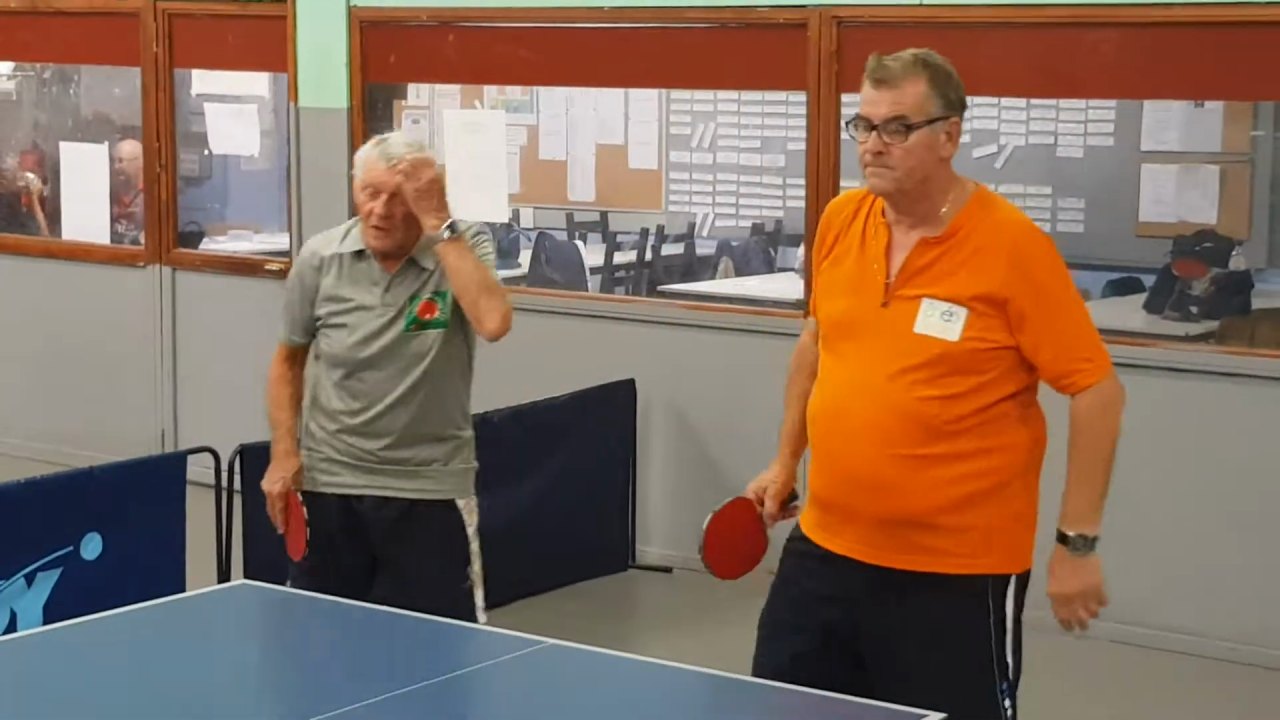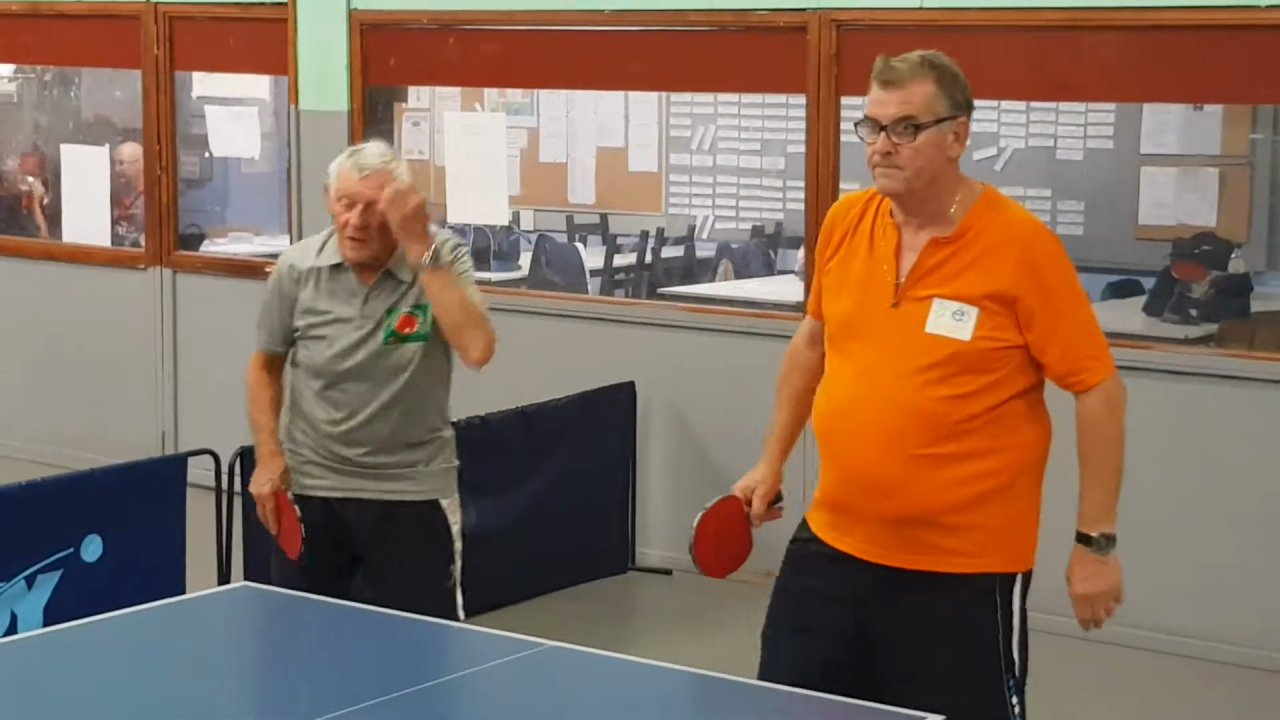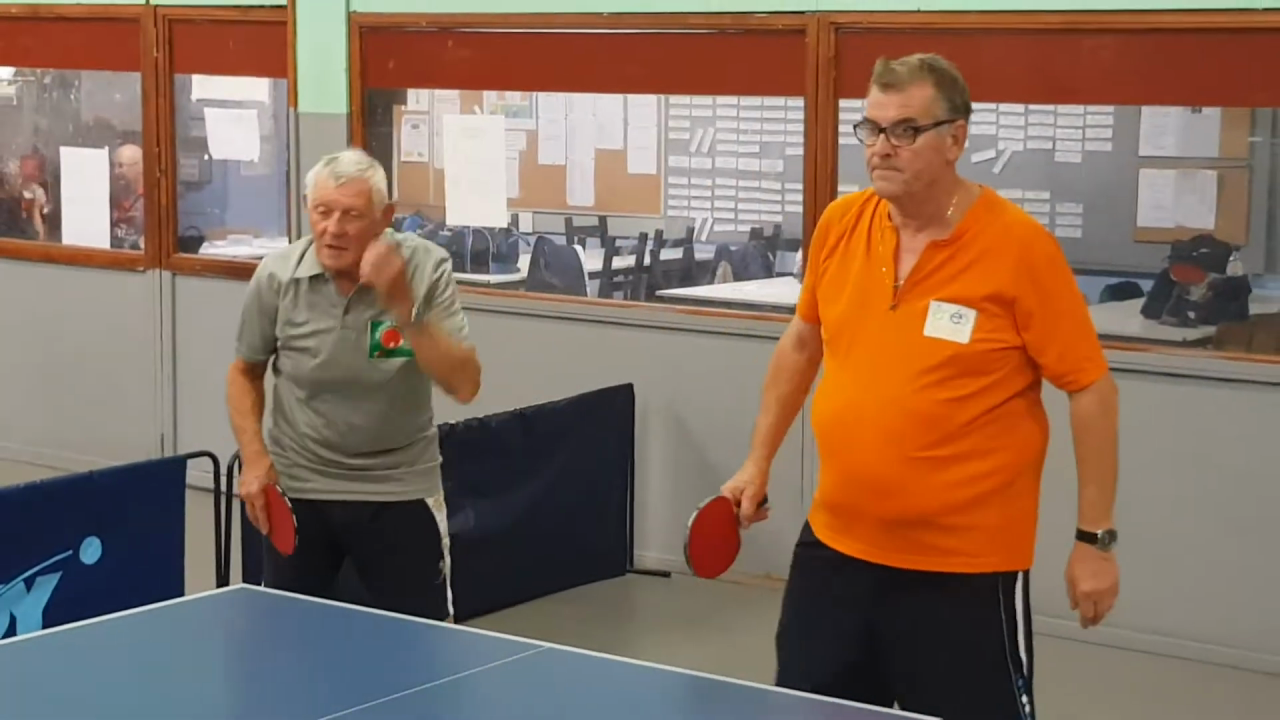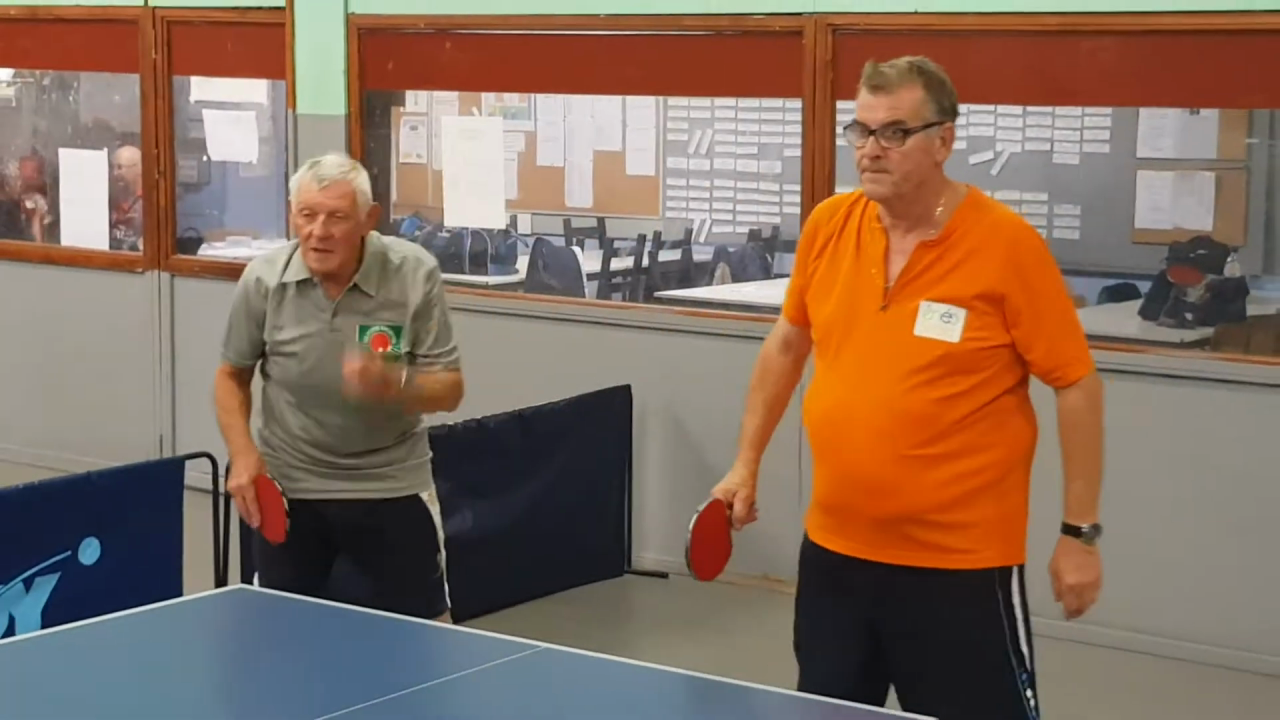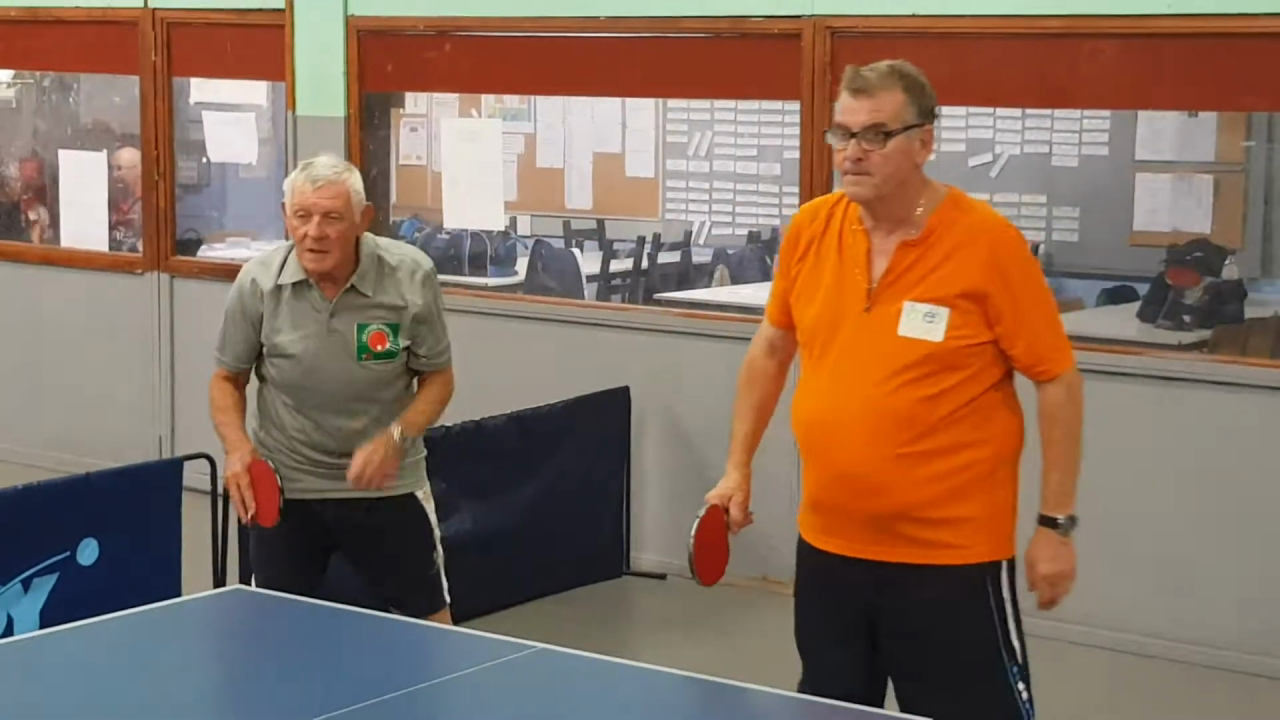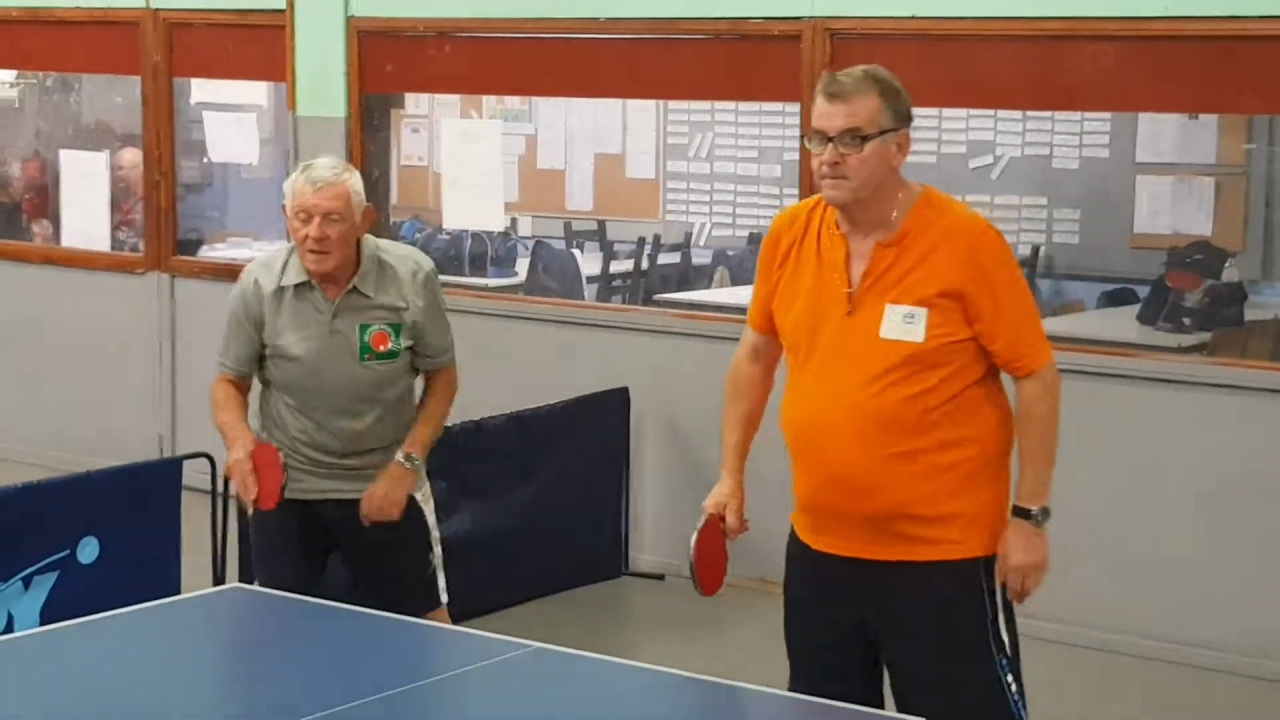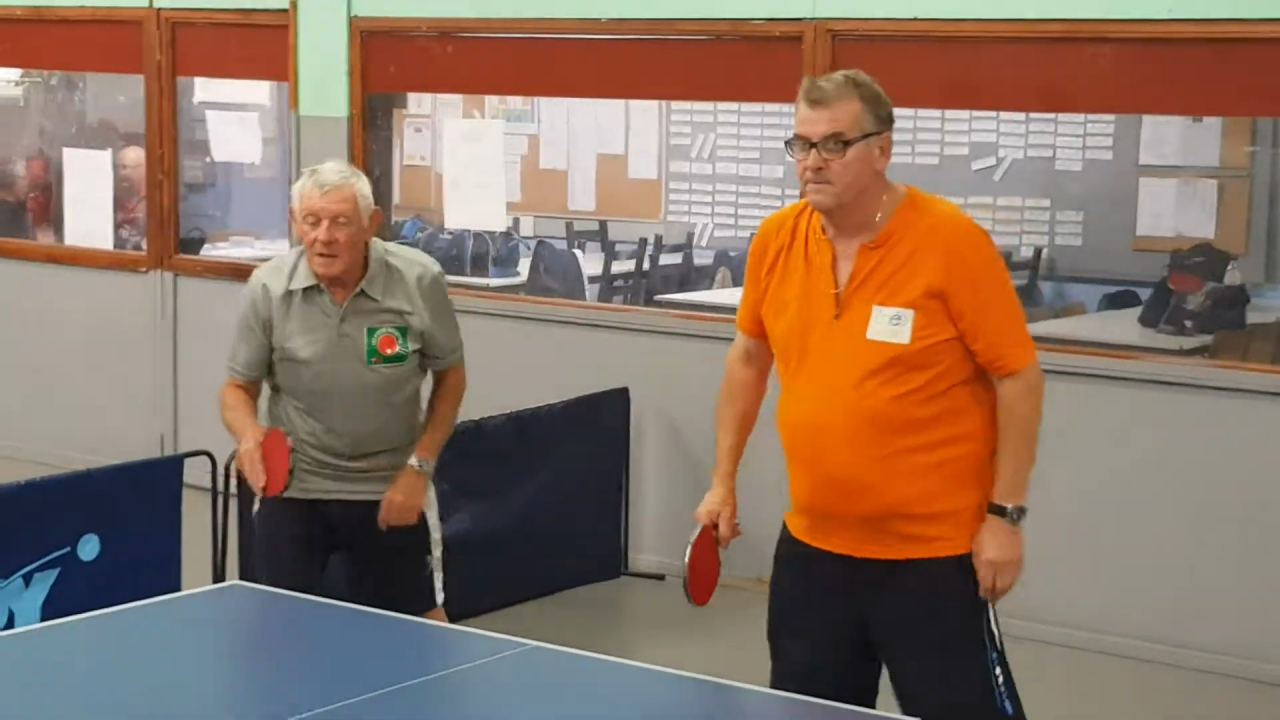
dt=0.1s
person 1, frame 1
left shoulder: (1011, 244)
right shoulder: (840, 220)
left elbow: (1096, 392)
left wrist: (1078, 542)
right wrist: (785, 460)
left hip: (954, 567)
right hip: (824, 544)
person 1, frame 2
left shoulder: (1020, 243)
right shoulder: (844, 221)
left elbow: (1100, 390)
left wrist: (1095, 540)
right wrist: (772, 460)
left hip: (961, 566)
right hip: (831, 544)
person 1, frame 3
left shoulder: (1017, 246)
right shoulder: (839, 224)
left elbow: (1092, 391)
right elbow: (801, 344)
left wrist: (1094, 539)
right wrist: (759, 461)
left hip: (964, 565)
right hip: (833, 546)
person 1, frame 4
left shoulder: (1006, 244)
right shoulder: (827, 225)
left elbow: (1078, 386)
right elbow: (786, 346)
left wrist: (1079, 532)
right wrist: (747, 462)
left hip: (958, 561)
right hip: (834, 546)
person 1, frame 5
left shoulder: (987, 242)
right shoulder: (809, 230)
left elbow: (1058, 381)
right elbow: (771, 349)
left wrist: (1056, 523)
right wrist: (739, 466)
left hip: (950, 555)
right hip: (827, 545)
person 1, frame 6
left shoulder: (965, 240)
right shoulder: (789, 234)
left elbow: (1036, 376)
right elbow: (756, 355)
left wrist: (1028, 515)
right wrist: (731, 473)
left hip: (941, 551)
right hip: (819, 544)
person 1, frame 7
left shoulder: (950, 240)
right shoulder: (776, 239)
left elbow: (1020, 378)
right elbow: (749, 359)
left wrist: (1005, 513)
right wrist: (724, 481)
left hip: (935, 549)
right hip: (814, 543)
person 2, frame 1
left shoulder: (462, 246)
right shoulder: (319, 258)
left elbow: (493, 323)
right elbow: (289, 358)
left wrist: (439, 223)
right wrist: (284, 452)
left hip: (430, 488)
right hip: (329, 483)
person 2, frame 2
left shoulder: (442, 257)
right shoulder: (297, 267)
left elbow: (478, 350)
right elbow: (266, 365)
left wrist: (421, 250)
right wrist: (268, 454)
left hip: (413, 489)
right hip: (312, 485)
person 2, frame 3
left shoulder: (426, 269)
right shoulder: (275, 276)
left elbow: (465, 383)
right elbow: (245, 372)
left wrist: (404, 304)
right wrist: (254, 457)
left hip: (400, 487)
right hip: (298, 487)
person 2, frame 4
left shoulder: (414, 274)
right shoulder: (262, 280)
left elbow: (449, 389)
right elbow: (232, 375)
left wrist: (394, 384)
right wrist: (242, 453)
left hip: (392, 484)
right hip: (290, 486)
person 2, frame 5
left shoulder: (411, 276)
right shoulder: (257, 283)
left elbow: (437, 380)
right elbow: (226, 379)
left wrist: (392, 440)
right wrist: (237, 446)
left hip: (386, 485)
right hip: (287, 485)
left knee: (427, 626)
person 2, frame 6
left shoulder: (413, 277)
right shoulder: (259, 284)
left elbow: (442, 378)
right elbow: (229, 383)
left wrist: (403, 464)
right wrist: (239, 438)
left hip: (384, 485)
right hip: (286, 485)
left knee: (425, 625)
person 2, frame 7
left shoulder: (420, 280)
right shoulder: (268, 288)
left elbow: (450, 378)
right elbow: (238, 389)
left wrist: (417, 469)
right wrist: (249, 434)
left hip: (391, 486)
right hip: (294, 486)
